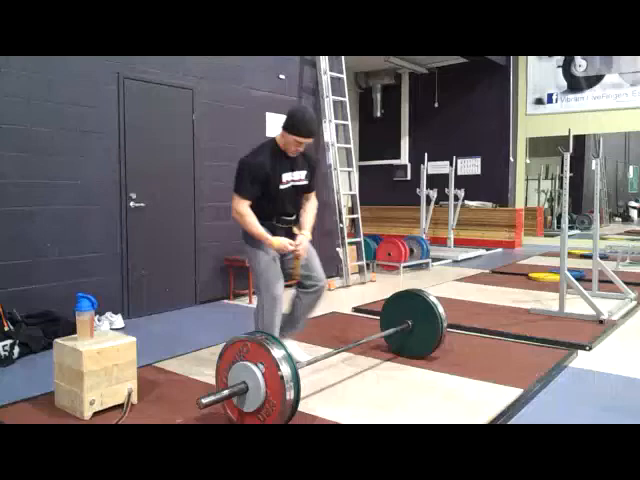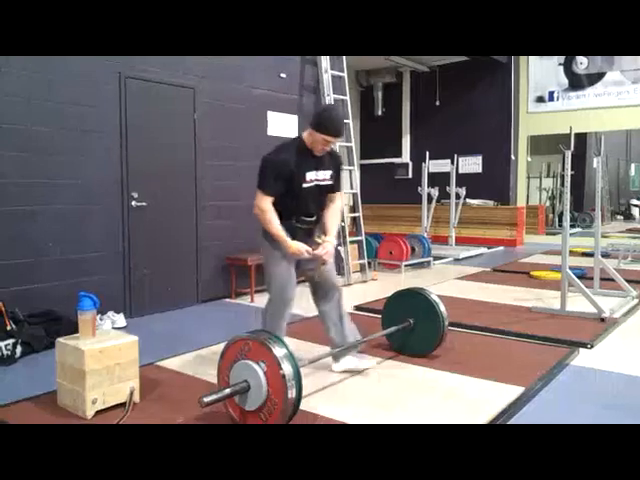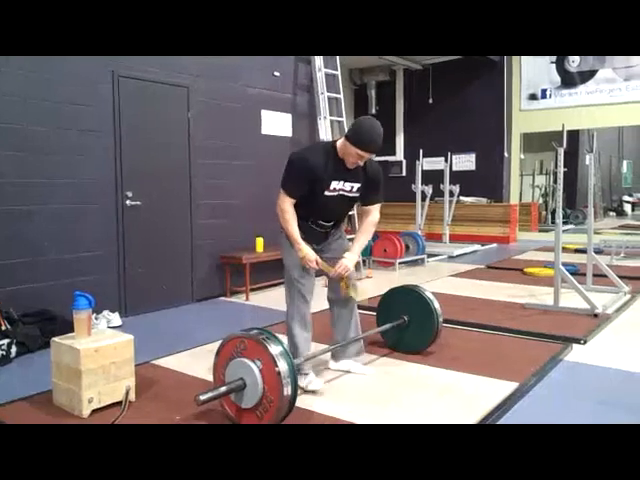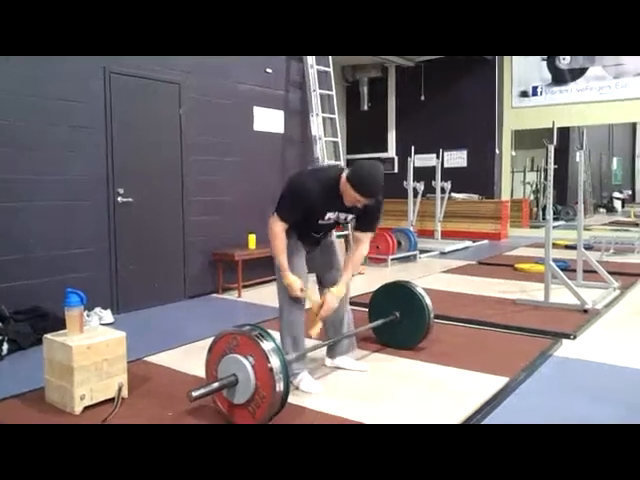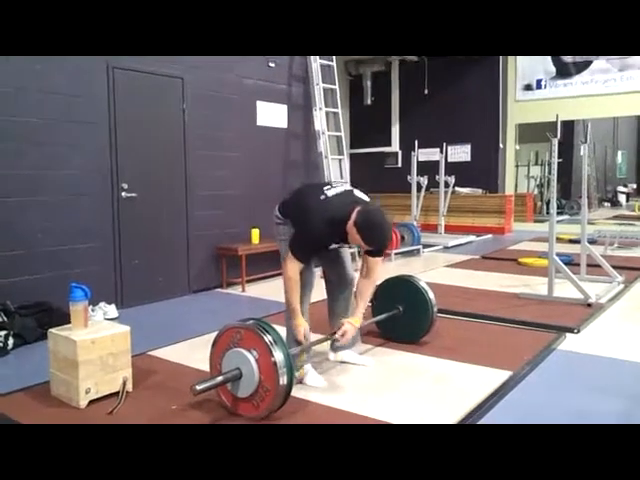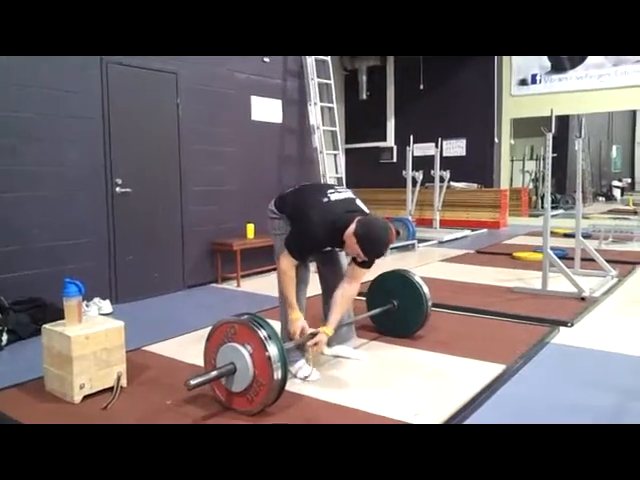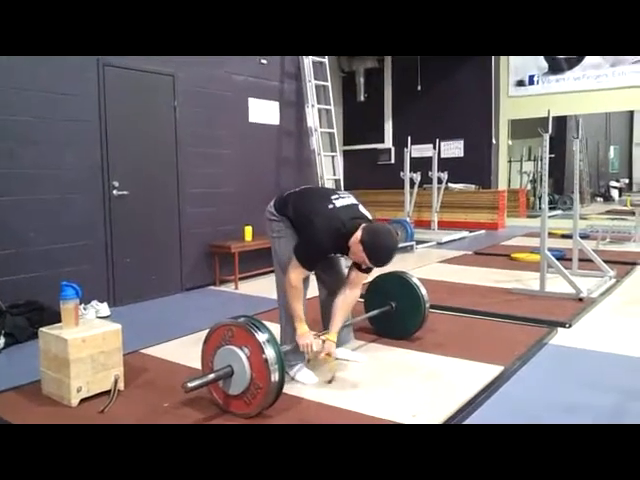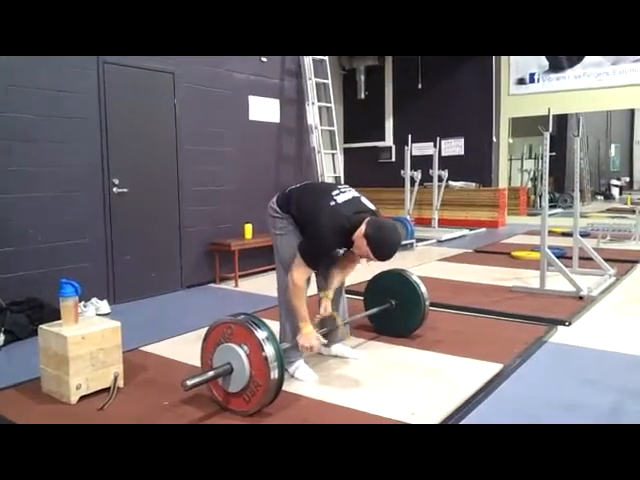
dt=0.4s
person 1, frame 1
left shoulder: (307, 161)
right shoulder: (256, 162)
left elbow: (310, 200)
right elbow: (239, 208)
left wrist: (305, 234)
right wrist: (269, 240)
left hip: (293, 232)
right hip: (261, 234)
left knee: (315, 281)
right knee: (272, 294)
left ankle: (284, 335)
person 1, frame 2
left shoulder: (333, 160)
right shoulder: (281, 159)
left elbow: (334, 200)
right elbow: (261, 205)
left wrist: (329, 238)
right wrist: (287, 244)
left hip: (314, 234)
right hip: (282, 236)
left knee: (329, 288)
right knee: (283, 296)
left ankle: (344, 355)
person 1, frame 3
left shoulder: (371, 171)
right shoulder: (308, 160)
left elbow: (371, 216)
right elbow: (284, 203)
left wrist: (352, 255)
right wrist: (300, 247)
left hip: (333, 234)
right hip: (299, 232)
left knee: (345, 292)
right knee: (301, 295)
left ankle: (343, 356)
right ankle: (300, 368)
person 1, frame 4
left shoulder: (370, 200)
right shoulder: (308, 187)
left elbow: (360, 246)
right elbow: (277, 226)
left wrist: (338, 289)
right wrist: (286, 275)
left hip: (322, 235)
right hip: (292, 233)
left knee: (336, 291)
right knee: (294, 296)
left ankle: (338, 353)
right ankle: (295, 369)
person 1, frame 5
left shoulder: (374, 226)
right shoulder: (317, 225)
left elbow: (370, 275)
right elbow: (291, 270)
left wrist: (355, 320)
right wrist: (297, 319)
right hip: (292, 221)
left knee: (345, 280)
right knee: (303, 285)
left ankle: (341, 348)
right ankle: (299, 362)
person 1, frame 6
left shoulder: (370, 235)
right shoulder: (316, 226)
left elbow: (350, 284)
right elbow: (285, 264)
left wrist: (328, 329)
right wrist: (294, 314)
right hip: (286, 216)
left knee: (337, 277)
right knee: (297, 281)
left ankle: (338, 341)
right ankle: (294, 357)
person 1, frame 7
left shoulder: (371, 239)
right shoulder: (324, 234)
left elbow: (351, 289)
right elbow: (293, 278)
left wrist: (332, 336)
right wrist: (302, 328)
right hip: (284, 218)
left knee: (336, 280)
right knee: (294, 285)
left ankle: (339, 345)
right ankle: (293, 360)
person 1, frame 8
left shoulder: (375, 226)
right shoulder: (328, 230)
left elbow: (348, 260)
right elbow: (297, 279)
left wrist: (328, 294)
right wrist: (306, 328)
left hip: (315, 209)
right hip: (286, 215)
left knee: (334, 279)
right knee: (291, 279)
left ankle: (333, 341)
right ankle: (292, 357)
